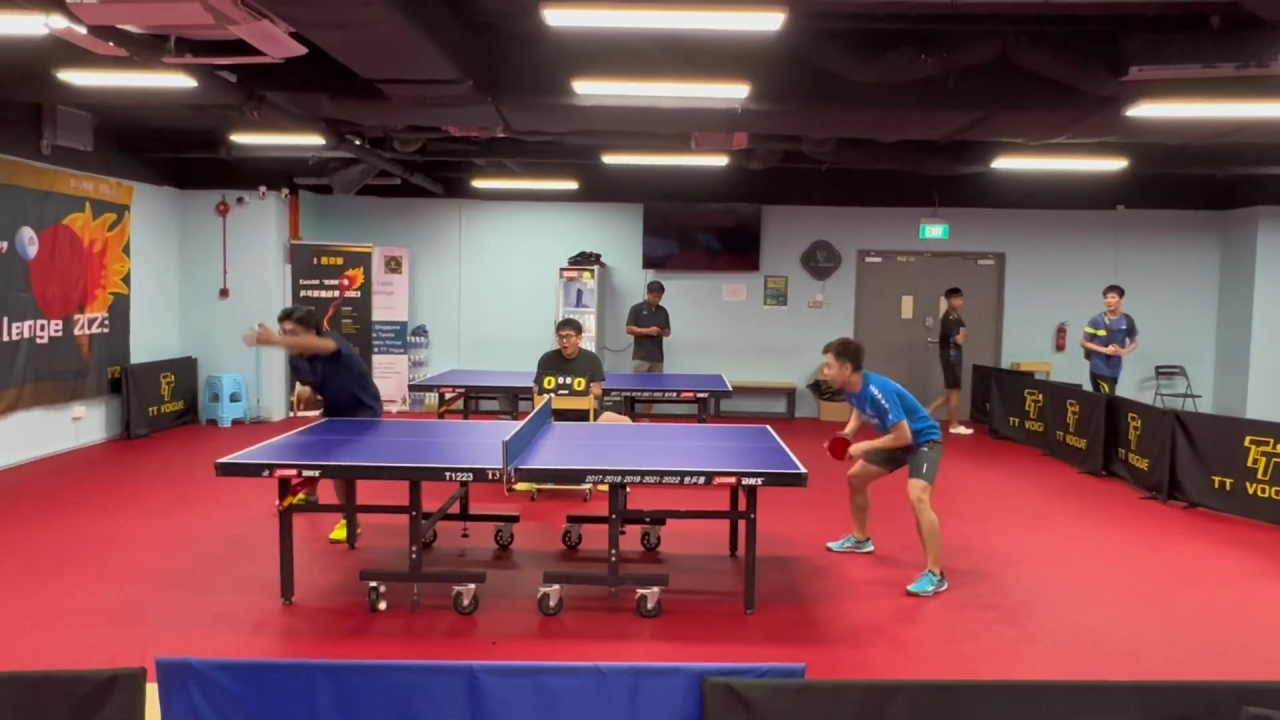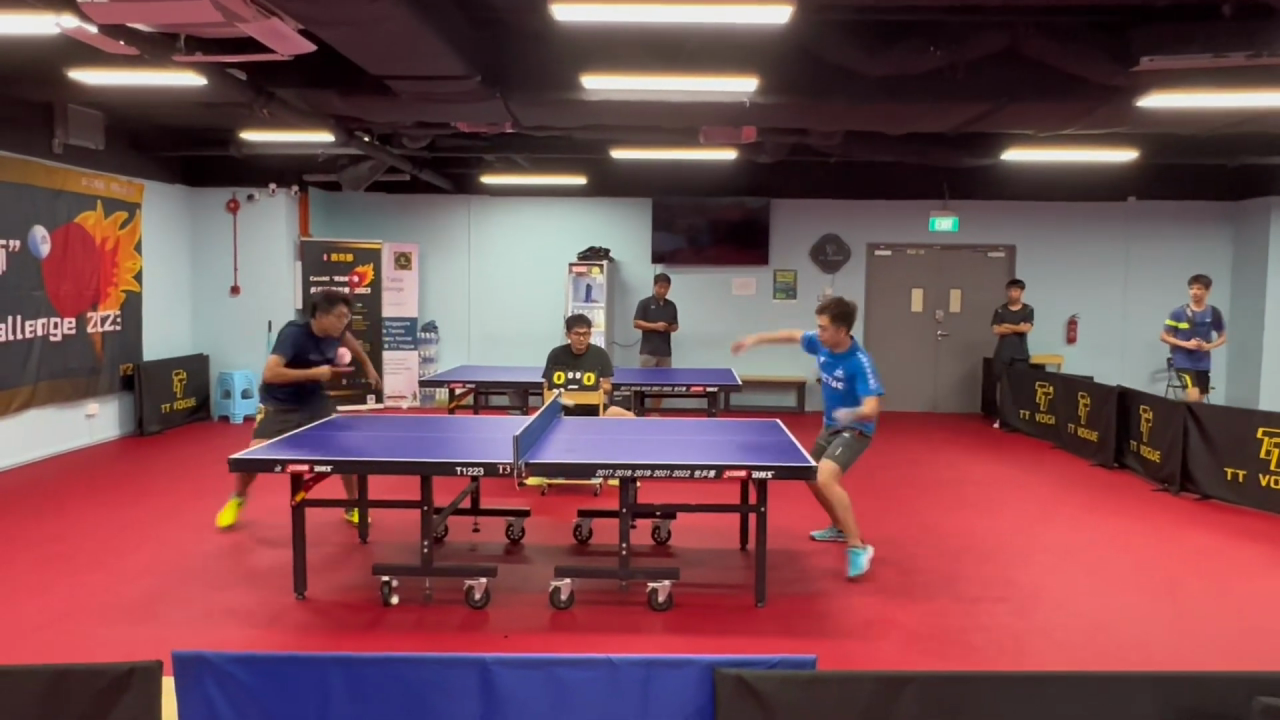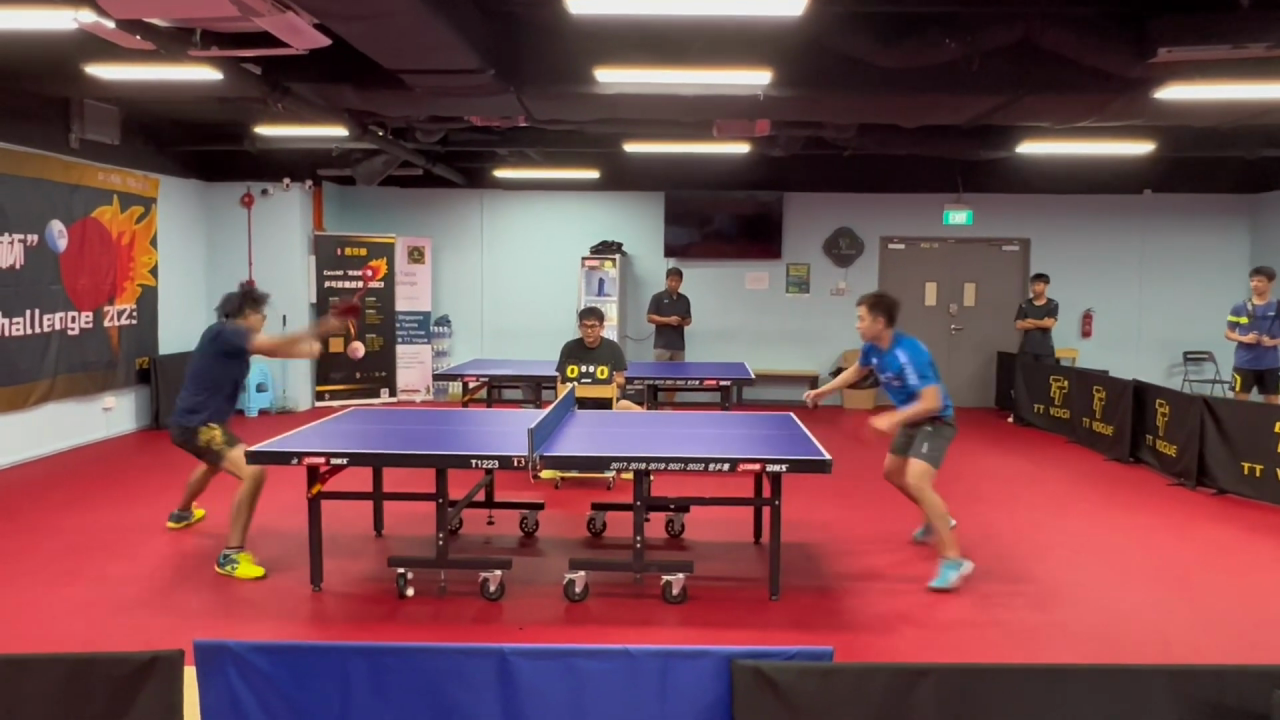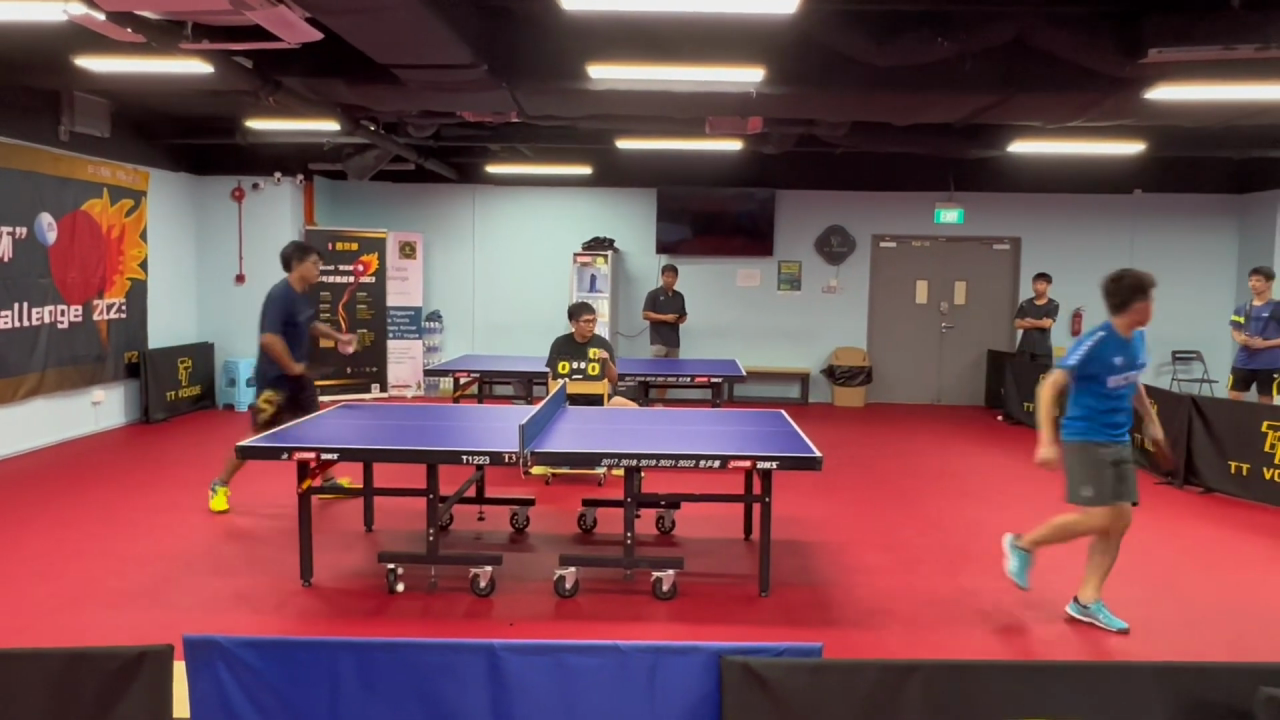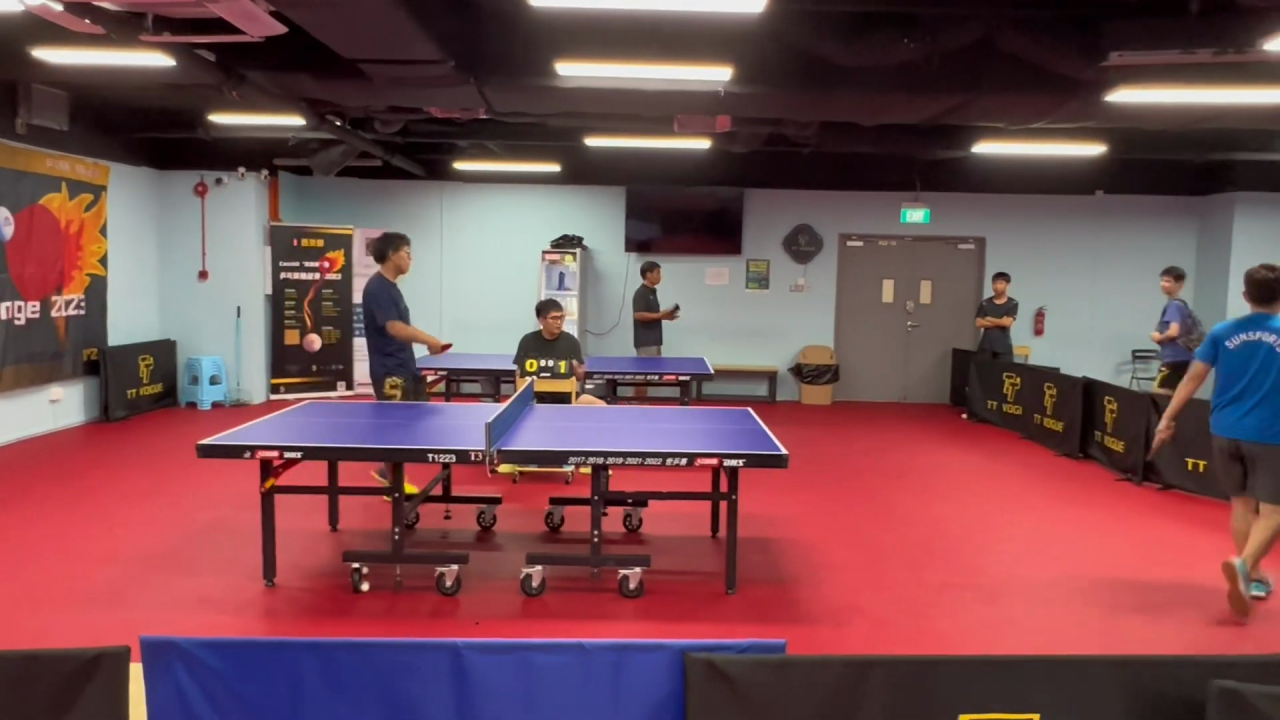
dt=1s
person 1, frame 1
left shoulder: (879, 392)
right shoulder: (852, 386)
left elbow: (903, 437)
right elbow: (860, 410)
left wrist: (864, 446)
right wrist: (848, 432)
left hip: (923, 441)
right hip: (897, 438)
left knee: (917, 497)
right knee: (855, 477)
left ankle: (935, 574)
right ankle: (860, 539)
person 1, frame 2
left shoulder: (860, 363)
right shoulder: (821, 343)
left elbow: (871, 408)
right elbow: (793, 335)
left wrist: (855, 413)
right wrist: (756, 338)
left hip: (854, 430)
right hip: (831, 426)
left knee: (826, 478)
right knee: (812, 476)
left ankle: (857, 547)
right ankle: (841, 528)
person 1, frame 3
left shoulder: (909, 354)
right shoulder: (872, 347)
left elbow: (932, 402)
right elbow: (856, 371)
left wrist: (894, 419)
right wrist: (821, 391)
left hip: (936, 421)
right hip: (912, 421)
left knee: (917, 482)
right knee: (891, 472)
left ankle: (953, 560)
right ankle: (938, 520)
person 1, frame 4
left shoulder: (1137, 339)
right shoulder: (1094, 344)
right elbow: (1050, 387)
left wrist: (1151, 419)
right wrist: (1046, 440)
left hip: (1118, 442)
right hip: (1083, 440)
left knee: (1120, 519)
right knee: (1096, 519)
left ankle: (1087, 601)
right ankle: (1022, 543)
person 1, frame 5
left shoulder: (1222, 333)
left elbow: (1192, 379)
left wrist: (1167, 418)
left hip: (1225, 432)
left knee: (1241, 506)
right ankle: (1242, 564)
person 2, frame 1
left shoulder: (330, 341)
right shoulder: (298, 358)
left elbow: (318, 346)
right elbow: (311, 398)
left wrist: (275, 341)
right wrist: (304, 394)
left hip: (363, 411)
right hip: (334, 412)
left ankle: (350, 521)
right ankle: (308, 497)
person 2, frame 2
left shoulder: (336, 331)
right shoulder: (294, 333)
right elbow: (269, 374)
left wrist: (368, 367)
right wrist: (312, 373)
left hip: (314, 400)
right hip: (279, 403)
left ankle: (353, 507)
right ankle: (237, 500)
person 2, frame 3
left shoulder: (230, 334)
right shoulder: (224, 332)
left elbow: (275, 349)
right elbow: (269, 345)
left wrist: (317, 331)
right wrist: (310, 341)
left hip: (191, 420)
right hip: (199, 423)
left knee: (214, 461)
right knee: (253, 473)
left ankle: (181, 514)
right ankle: (231, 554)
person 2, frame 4
left shoulder: (302, 295)
right shoulder: (279, 296)
left elbow: (311, 325)
right elbow: (270, 338)
left wrist: (337, 337)
right wrist: (291, 366)
left hip: (298, 377)
right hip: (275, 380)
right knee: (257, 438)
left ankle: (328, 481)
right ankle: (220, 486)
person 2, frame 5
left shoulder: (390, 285)
right shoulder: (377, 288)
right elbow: (395, 328)
left wrist: (424, 338)
right wrist: (428, 340)
left hip: (405, 367)
right hip: (389, 370)
left ankle: (388, 470)
right ankle: (393, 484)
